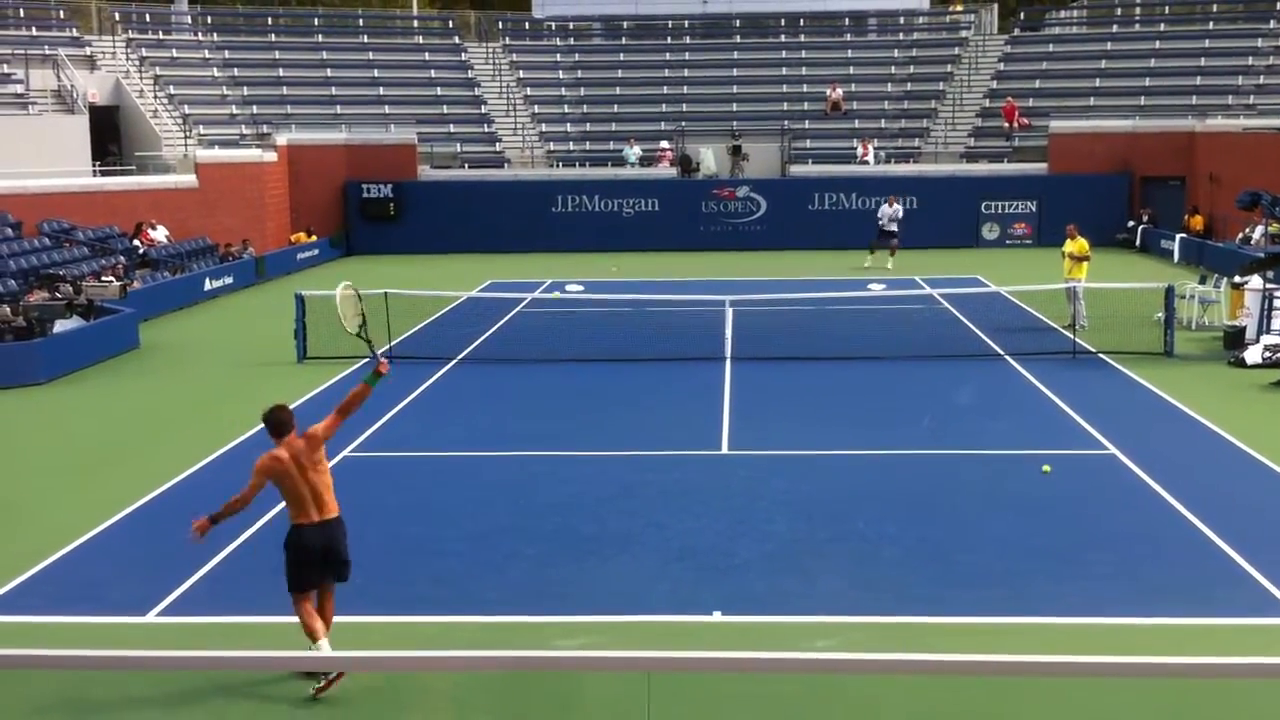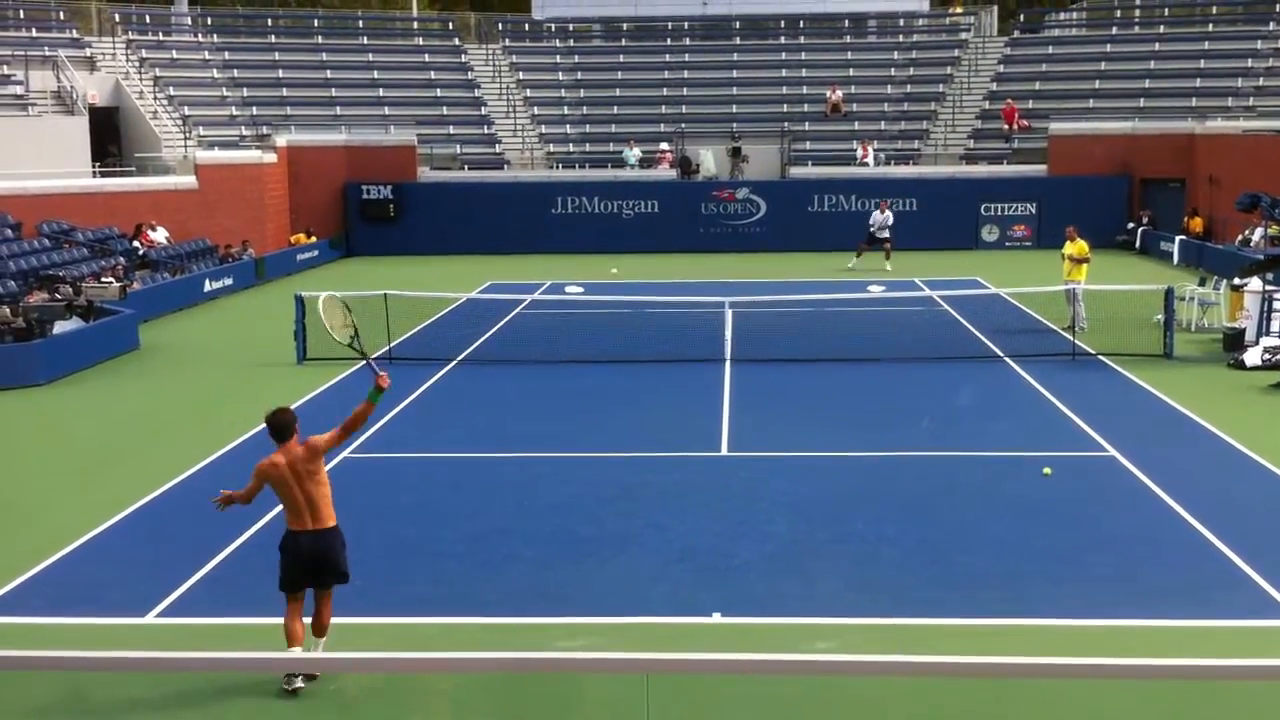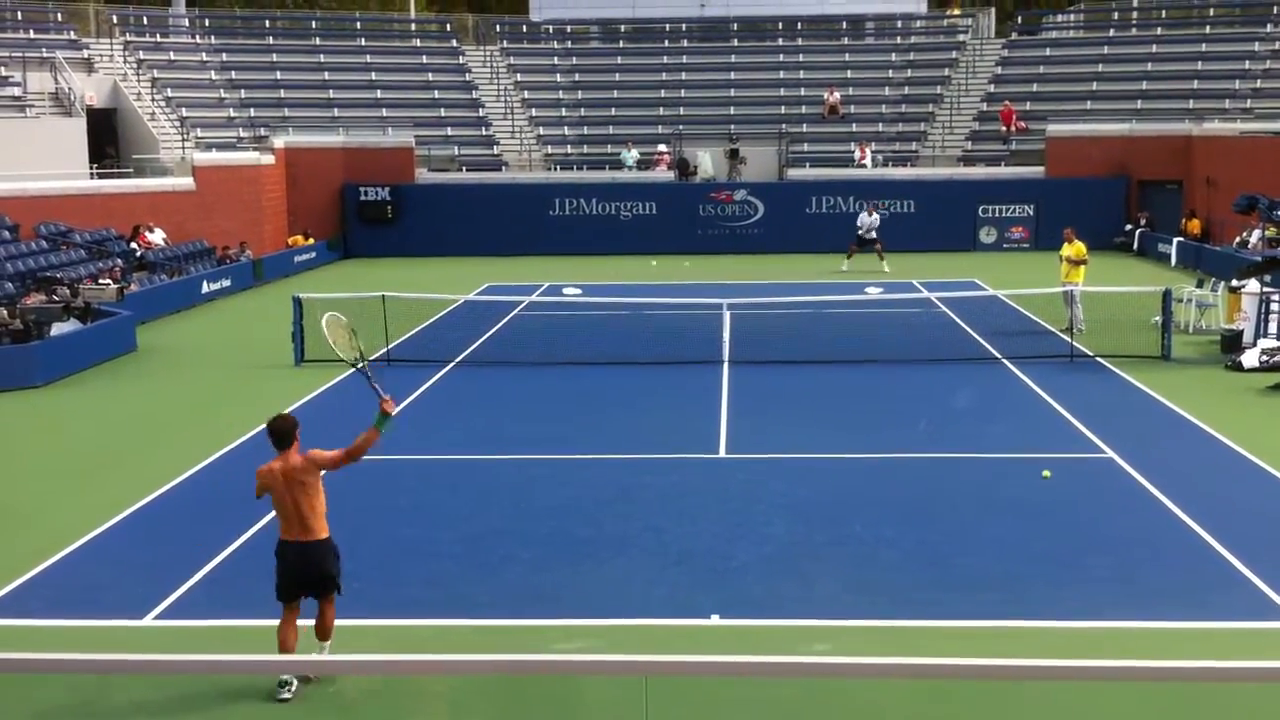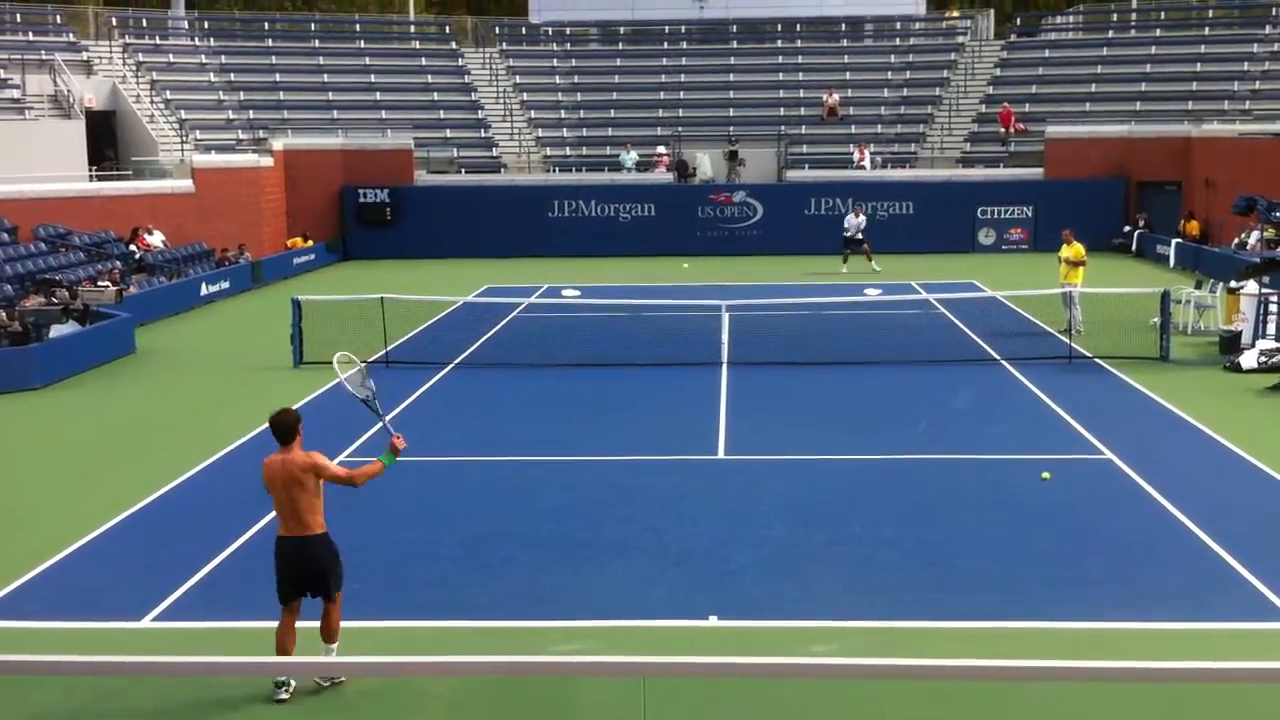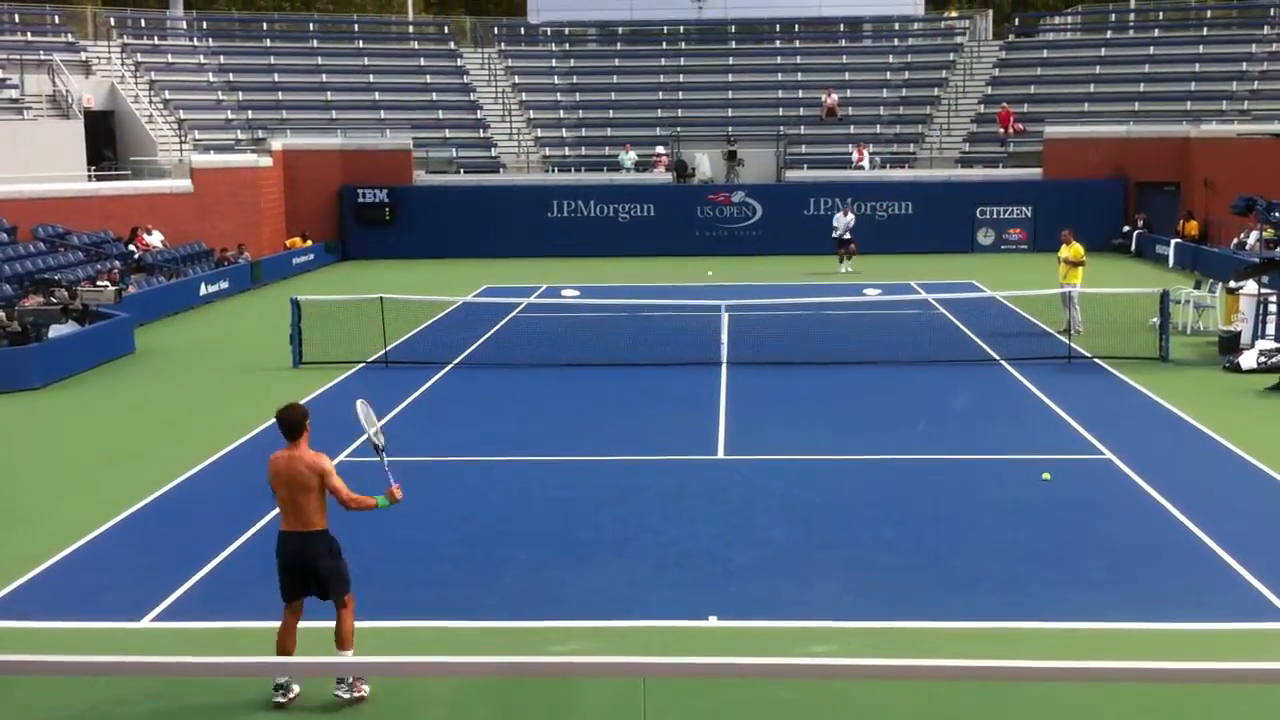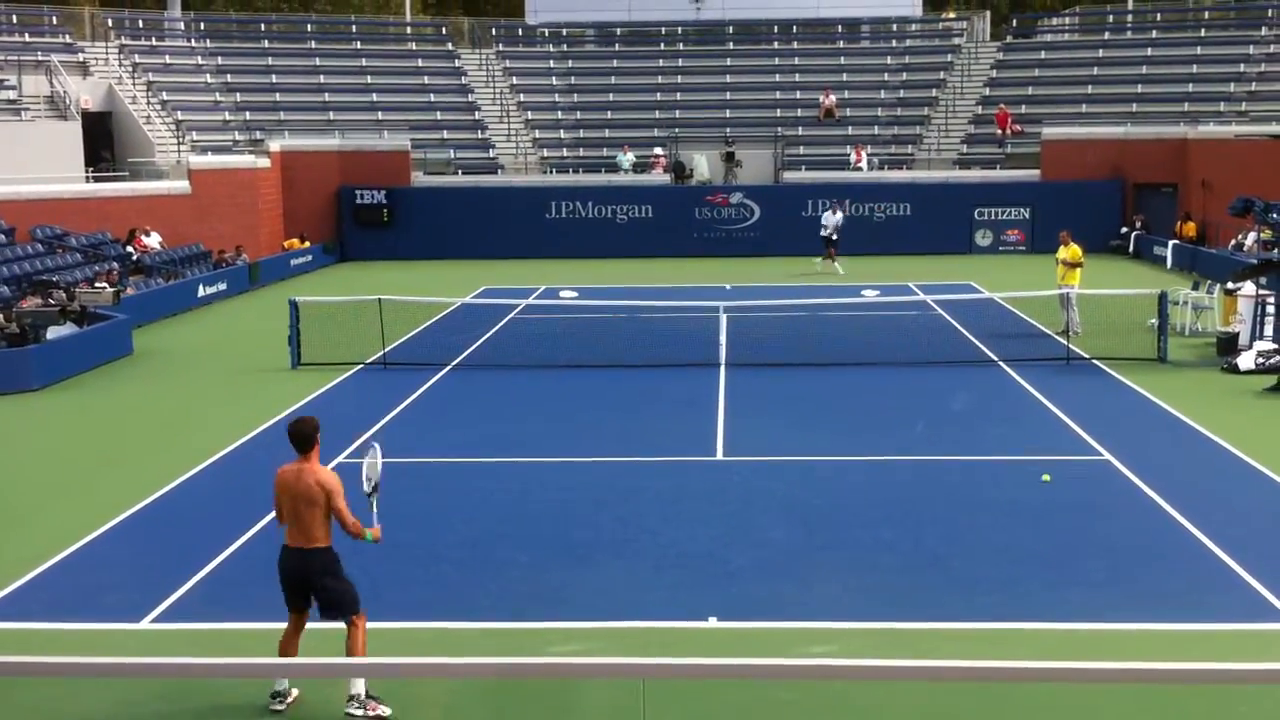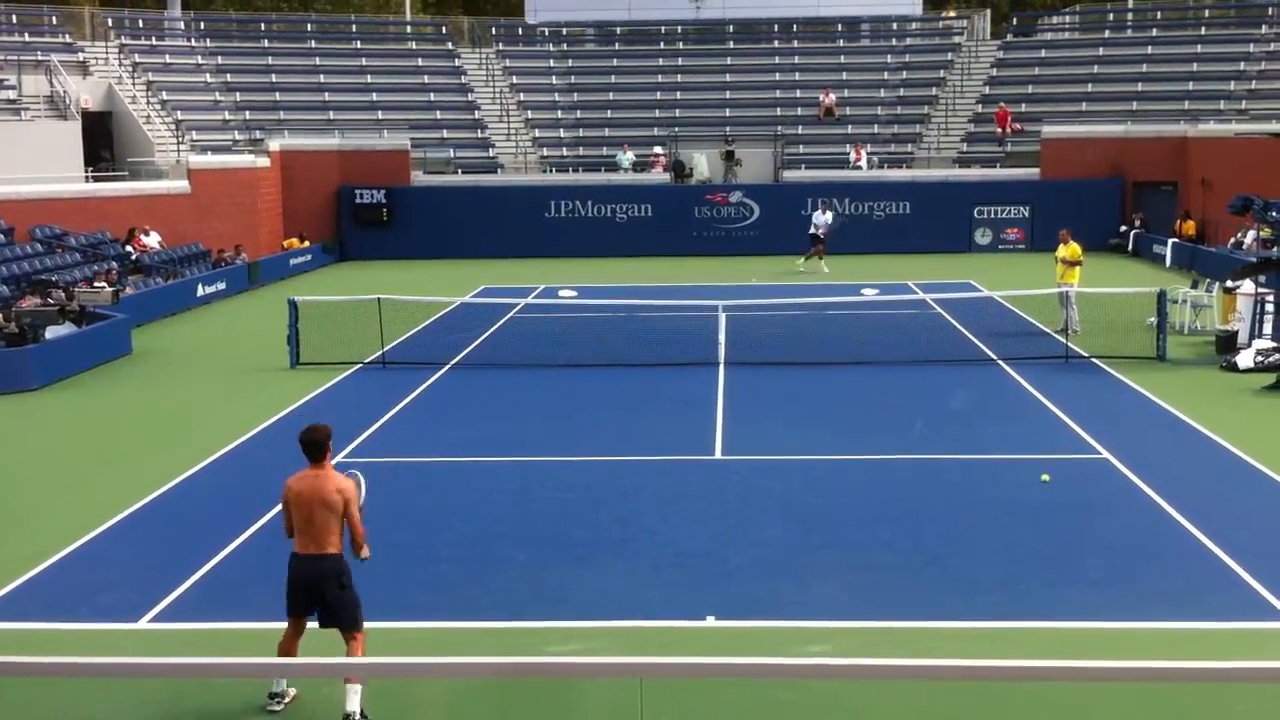
dt=0.1s
person 1, frame 1
left shoulder: (268, 462)
right shoulder: (312, 440)
left elbow: (242, 500)
right elbow: (344, 410)
left wrist: (211, 520)
right wrist: (374, 377)
left hip: (304, 535)
right hip: (334, 528)
left knee: (304, 603)
right knee: (325, 596)
right ankle: (319, 656)
person 1, frame 2
left shoulder: (266, 466)
right shoulder: (311, 449)
left elbow: (247, 498)
right elbow: (350, 427)
left wrist: (228, 499)
right wrist: (377, 392)
left hip: (297, 540)
right hip: (330, 536)
left knee: (294, 606)
right knee: (324, 600)
left ankle: (295, 671)
person 1, frame 3
left shoulder: (264, 473)
right shoulder: (309, 461)
right elbow: (353, 454)
right wrist: (383, 418)
left hip: (288, 550)
right hip: (320, 548)
left knee: (289, 613)
right knee: (326, 604)
left ankle: (285, 680)
person 1, frame 4
left shoulder: (268, 465)
right shoulder: (310, 460)
right elbow: (353, 479)
right wrist: (390, 454)
left hip: (285, 546)
right hip: (316, 544)
left knee: (289, 612)
right knee: (332, 603)
left ankle: (282, 682)
person 1, frame 5
left shoulder: (274, 462)
right shoulder: (316, 462)
right elbow: (349, 501)
right wrist: (385, 500)
left hip: (287, 543)
right hip: (317, 542)
left knee: (291, 613)
right knee: (345, 604)
left ankle: (281, 685)
right ankle: (346, 681)
person 1, frame 6
left shoulder: (281, 475)
right shoulder: (326, 478)
right elbow: (349, 526)
right wrist: (371, 533)
left hip: (289, 558)
right hip: (321, 559)
left knee: (295, 623)
right knee: (356, 622)
left ankle: (281, 692)
person 1, frame 7
left shoulder: (291, 484)
right shoulder: (345, 485)
left elbow: (290, 531)
right elbow: (357, 535)
right wrist: (361, 548)
left hip: (298, 564)
right hip: (328, 567)
left knee: (295, 627)
right knee: (355, 636)
left ankle: (277, 692)
